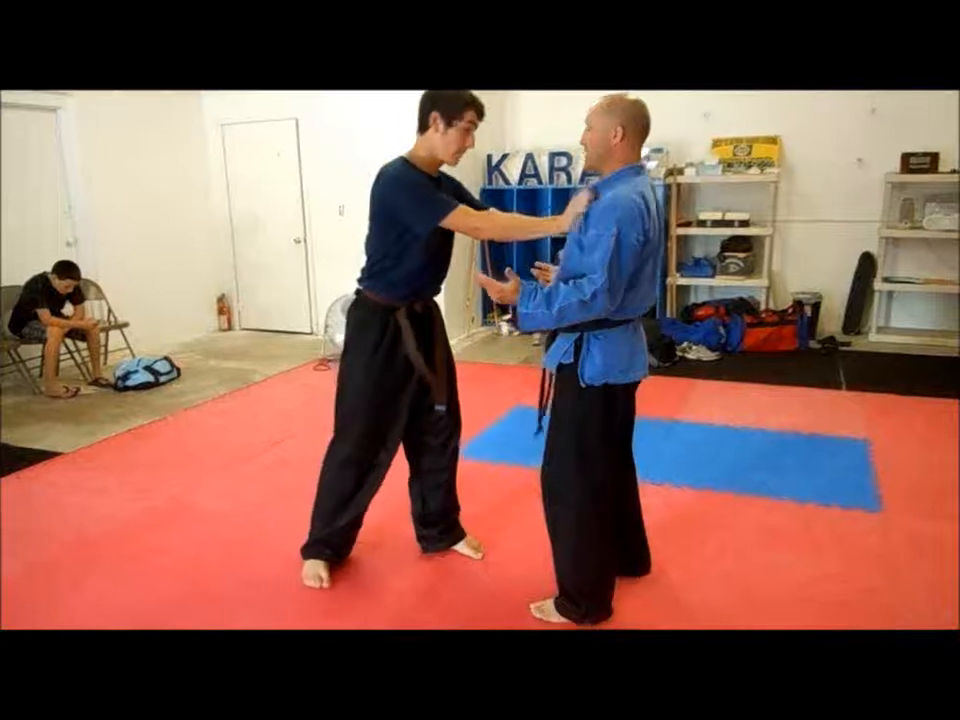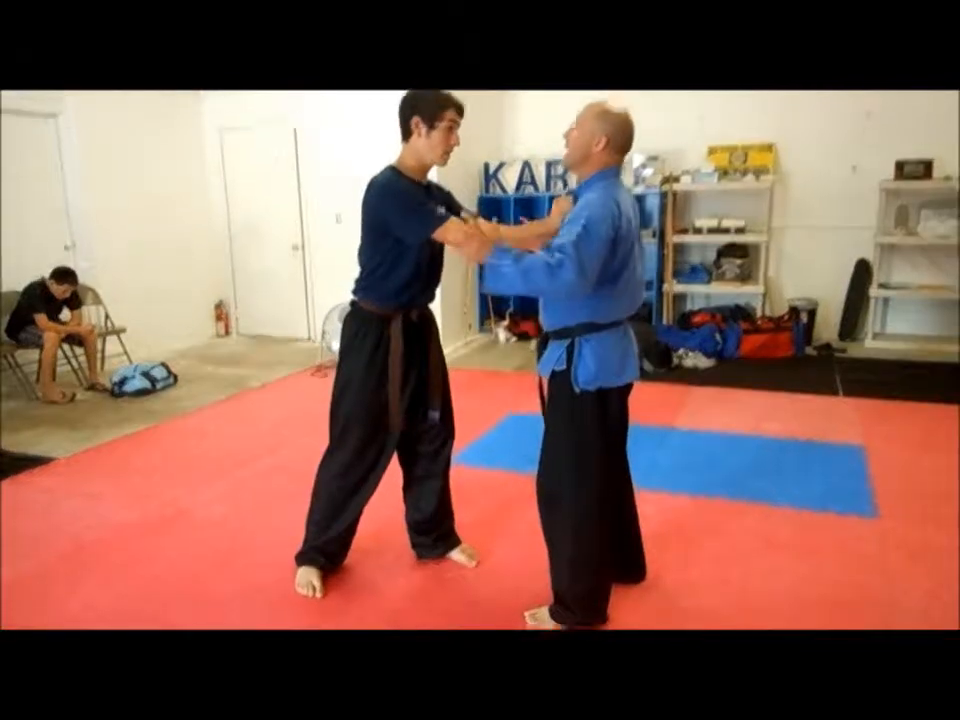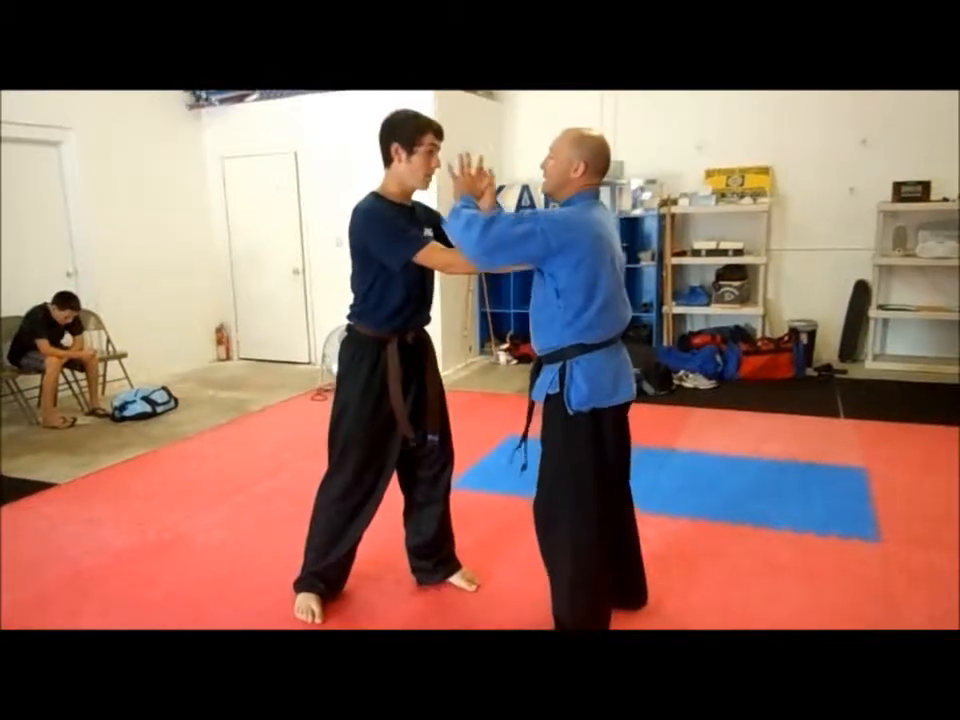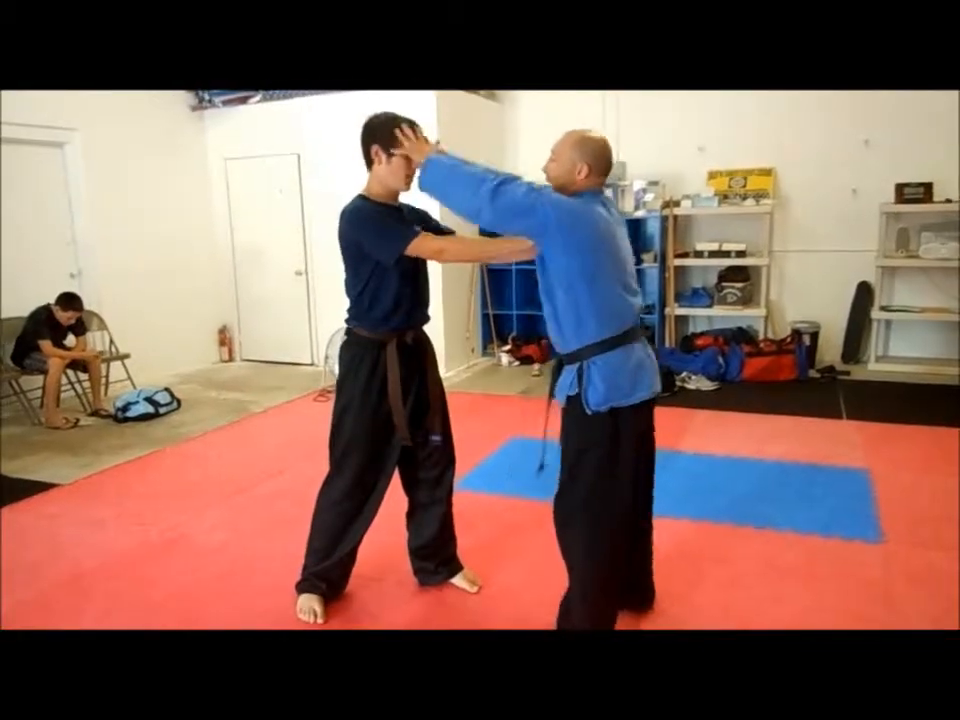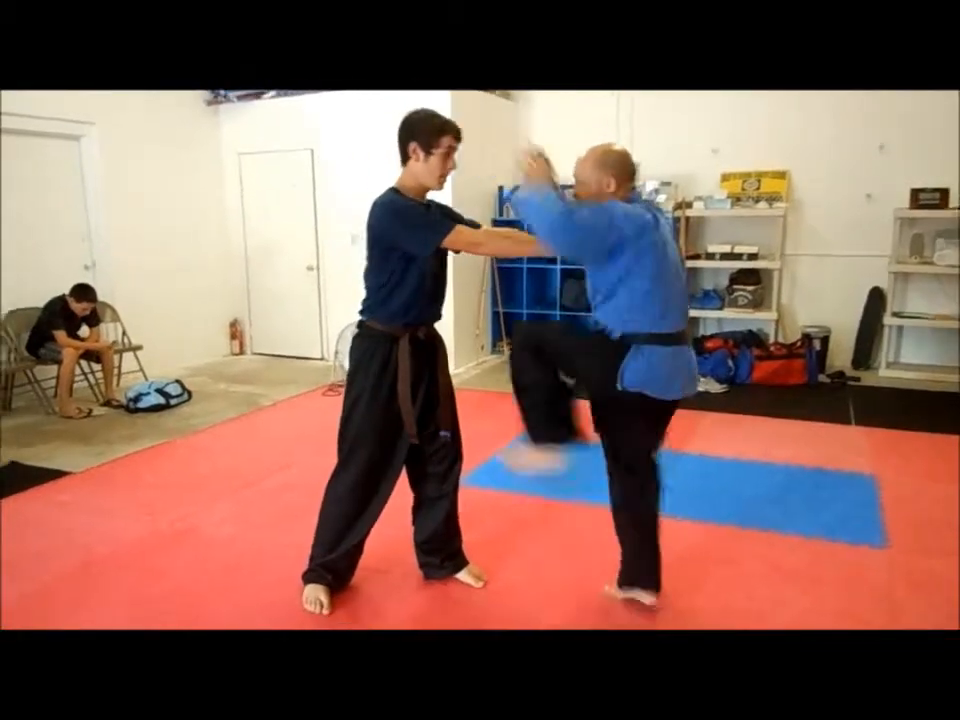
dt=0.4s
person 1, frame 1
left shoulder: (445, 186)
right shoulder: (397, 181)
left elbow: (492, 221)
right elbow: (477, 227)
left wrist: (559, 223)
right wrist: (561, 224)
left hip: (422, 320)
right hip: (379, 324)
left knee: (437, 430)
right knee: (360, 439)
left ankle: (440, 528)
right ankle: (323, 546)
person 1, frame 2
left shoulder: (435, 194)
right shoulder: (387, 189)
left elbow: (475, 236)
right elbow: (465, 240)
left hip: (417, 328)
right hip: (375, 332)
left knee: (430, 437)
right knee: (356, 448)
left ankle: (434, 536)
right ankle: (317, 554)
person 1, frame 3
left shoulder: (423, 215)
right shoulder: (373, 215)
left elbow: (467, 255)
right elbow: (446, 262)
left hip: (415, 349)
right hip: (371, 356)
left knee: (431, 460)
right knee: (354, 472)
left ankle: (435, 561)
right ankle: (316, 580)
person 1, frame 4
left shoulder: (412, 216)
right shoulder: (360, 217)
left elbow: (458, 245)
right elbow: (442, 250)
left wrist: (523, 245)
right wrist: (524, 246)
left hip: (413, 352)
right hip: (370, 358)
left knee: (432, 462)
right knee: (354, 473)
left ankle: (436, 562)
right ankle: (317, 581)
person 1, frame 5
left shoulder: (433, 212)
right shoulder: (393, 210)
left elbow: (486, 237)
right elbow: (479, 241)
left wrist: (548, 246)
left hip: (423, 346)
right hip: (382, 351)
left knee: (440, 456)
right knee: (364, 465)
left ankle: (441, 557)
right ankle: (323, 572)
person 2, frame 1
left shoulder: (618, 204)
right shoulder: (634, 192)
left elbow: (597, 294)
left wrist: (524, 299)
right wrist: (564, 276)
left hip: (594, 353)
right hip: (616, 348)
left knee: (573, 475)
right knee: (609, 461)
left ankle: (583, 599)
right ankle: (627, 555)
person 2, frame 2
left shoulder: (598, 205)
right shoulder: (610, 197)
left elbow: (567, 275)
left wrist: (495, 257)
right wrist: (547, 243)
left hip: (584, 357)
right hip: (605, 351)
left knee: (568, 483)
right knee: (604, 467)
left ankle: (579, 606)
right ankle: (622, 563)
person 2, frame 3
left shoulder: (567, 224)
right shoulder: (591, 218)
left elbow: (485, 245)
right elbow: (519, 237)
left wrist: (466, 200)
right wrist: (485, 203)
left hip: (578, 380)
right hip: (604, 371)
left knee: (566, 507)
right knee: (606, 491)
left ankle: (582, 618)
right ankle: (624, 588)
person 2, frame 4
left shoulder: (567, 215)
right shoulder: (601, 213)
left elbow: (492, 195)
right elbow: (512, 202)
left wrist: (429, 158)
left hip: (599, 379)
right hip: (629, 370)
left knee: (584, 507)
right knee: (624, 493)
left ankle: (587, 618)
right ankle: (631, 589)
person 2, frame 5
left shoulder: (623, 220)
right shoulder: (643, 220)
left elbow: (560, 222)
left wrist: (536, 185)
left hip: (633, 362)
right hip: (657, 365)
left knee: (532, 341)
right knee: (632, 472)
left ankle: (550, 437)
right ankle: (640, 579)
